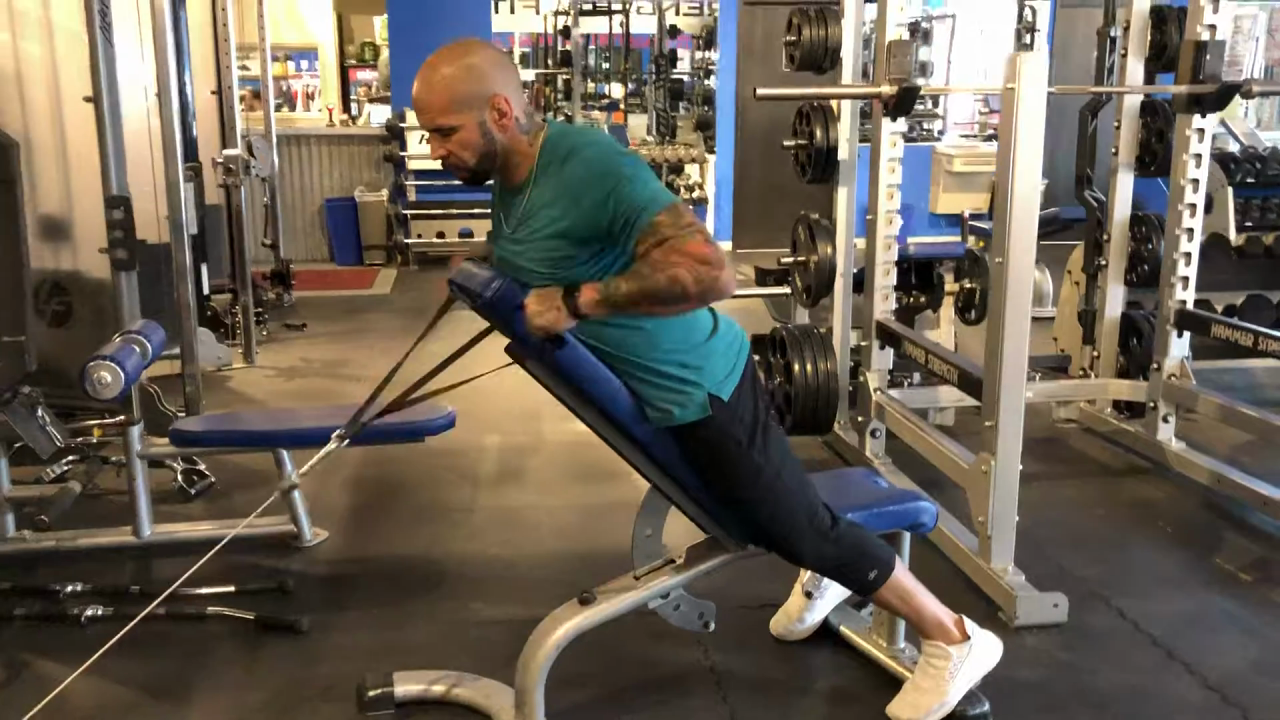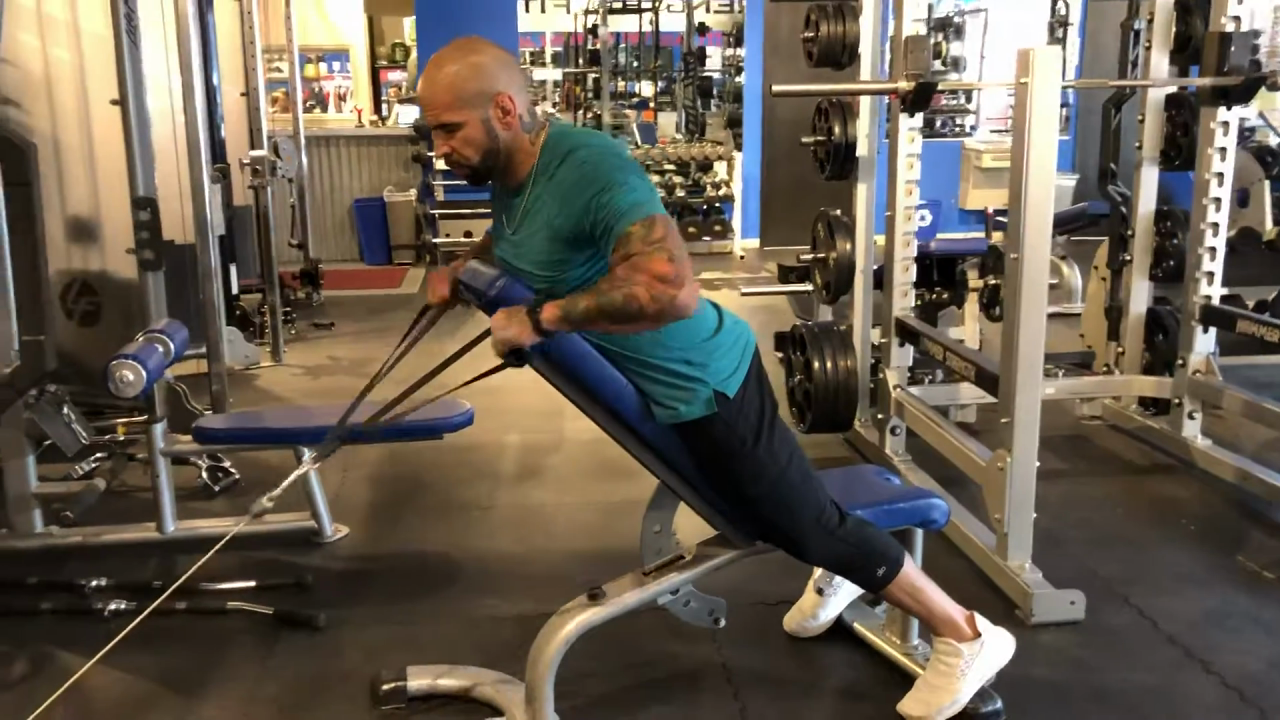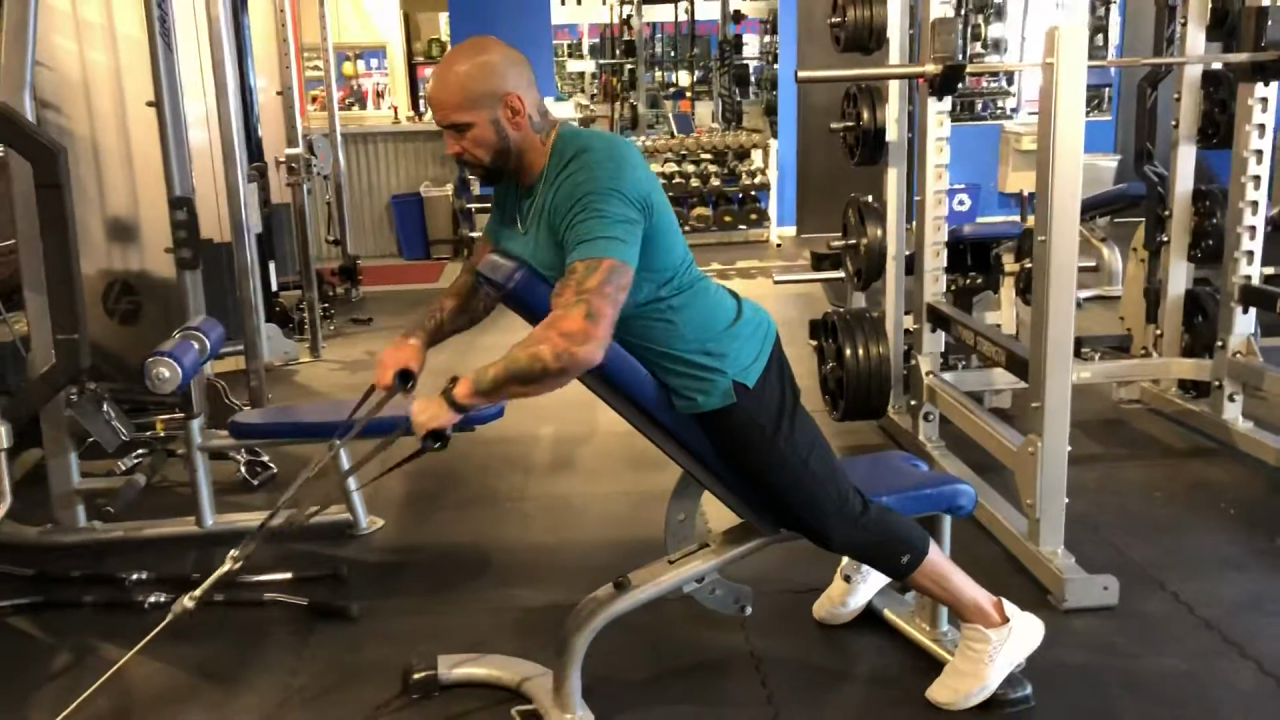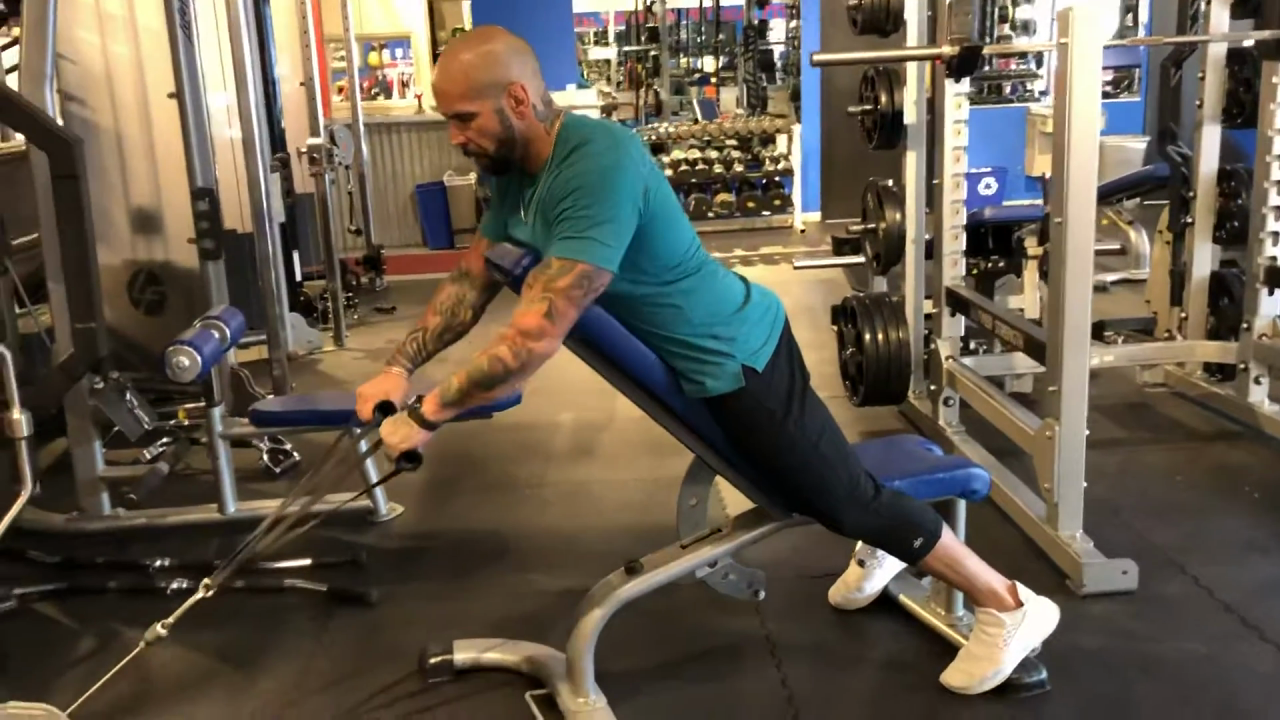
dt=0.4s
person 1, frame 1
left shoulder: (590, 166)
right shoulder: (509, 175)
left elbow: (709, 272)
left wrist: (574, 301)
left hip: (694, 384)
right hip: (649, 385)
left knee: (798, 524)
right knee: (769, 513)
left ankle: (955, 639)
right ankle: (825, 575)
person 1, frame 2
left shoulder: (589, 168)
right shoulder: (510, 173)
left elbow: (672, 291)
right elbow: (511, 244)
left wrist: (539, 319)
right wrist: (463, 271)
left hip: (700, 383)
right hip: (657, 383)
left knee: (806, 521)
left ankle: (967, 636)
right ankle: (839, 574)
person 1, frame 3
left shoulder: (595, 176)
right shoulder: (515, 178)
left elbow: (578, 341)
right elbow: (484, 274)
left wrist: (458, 397)
right wrist: (421, 336)
left hip: (723, 371)
right hip: (681, 371)
left knee: (829, 509)
right knee: (796, 496)
left ankle: (994, 621)
right ankle: (864, 562)
person 1, frame 4
left shoulder: (598, 168)
right shoulder: (515, 170)
left elbow: (537, 333)
right elbow: (472, 280)
left wrist: (427, 415)
right wrist: (400, 365)
left hip: (733, 356)
right hip: (691, 356)
left knee: (841, 495)
right knee: (805, 482)
left ankle: (1009, 606)
right ankle: (879, 547)
